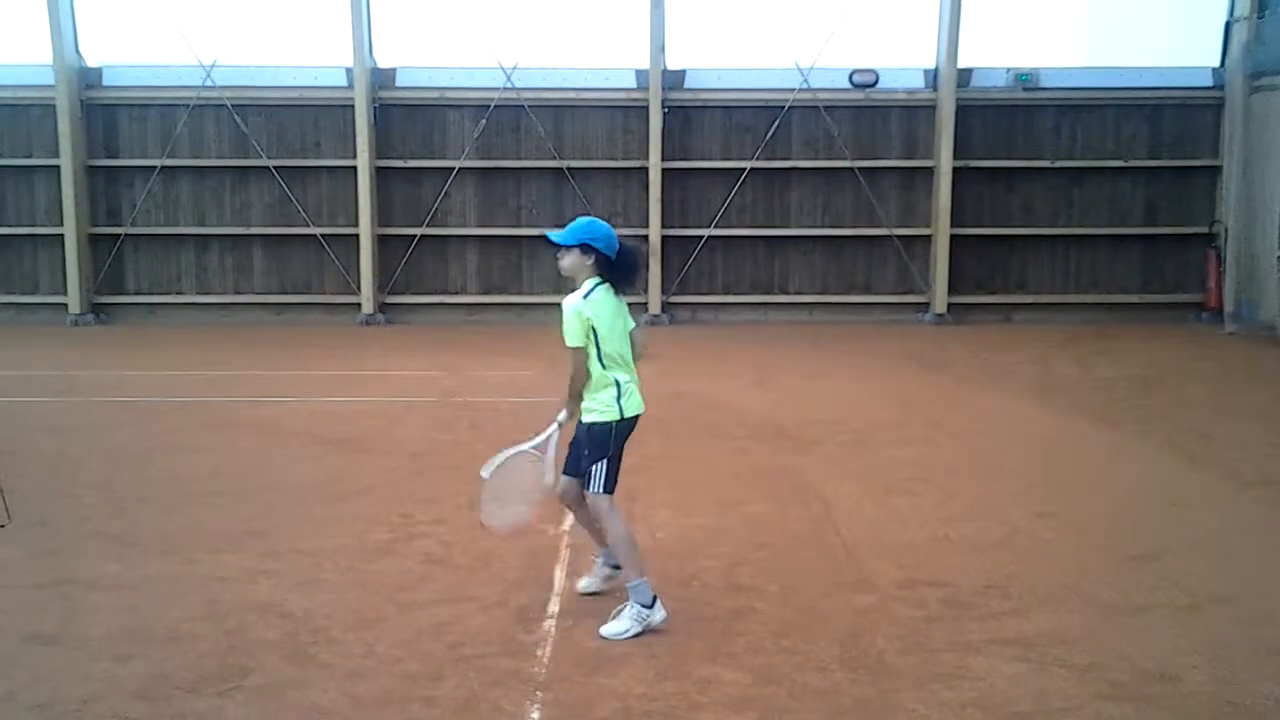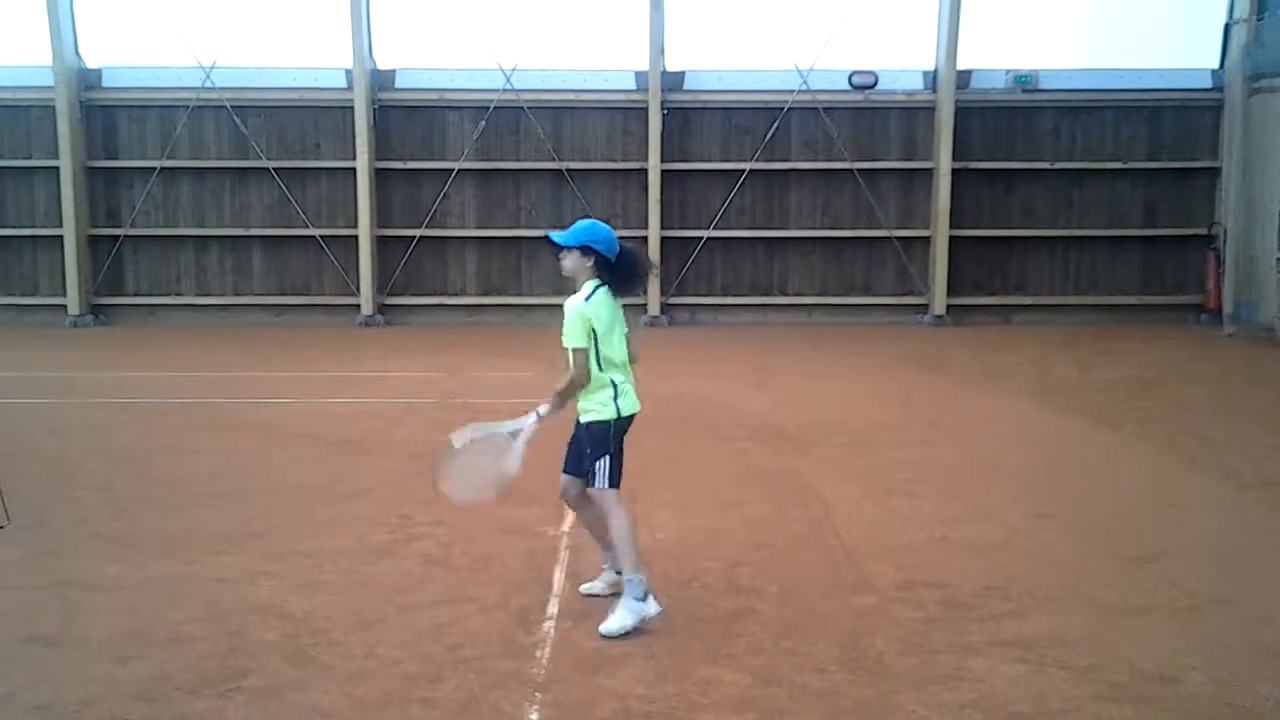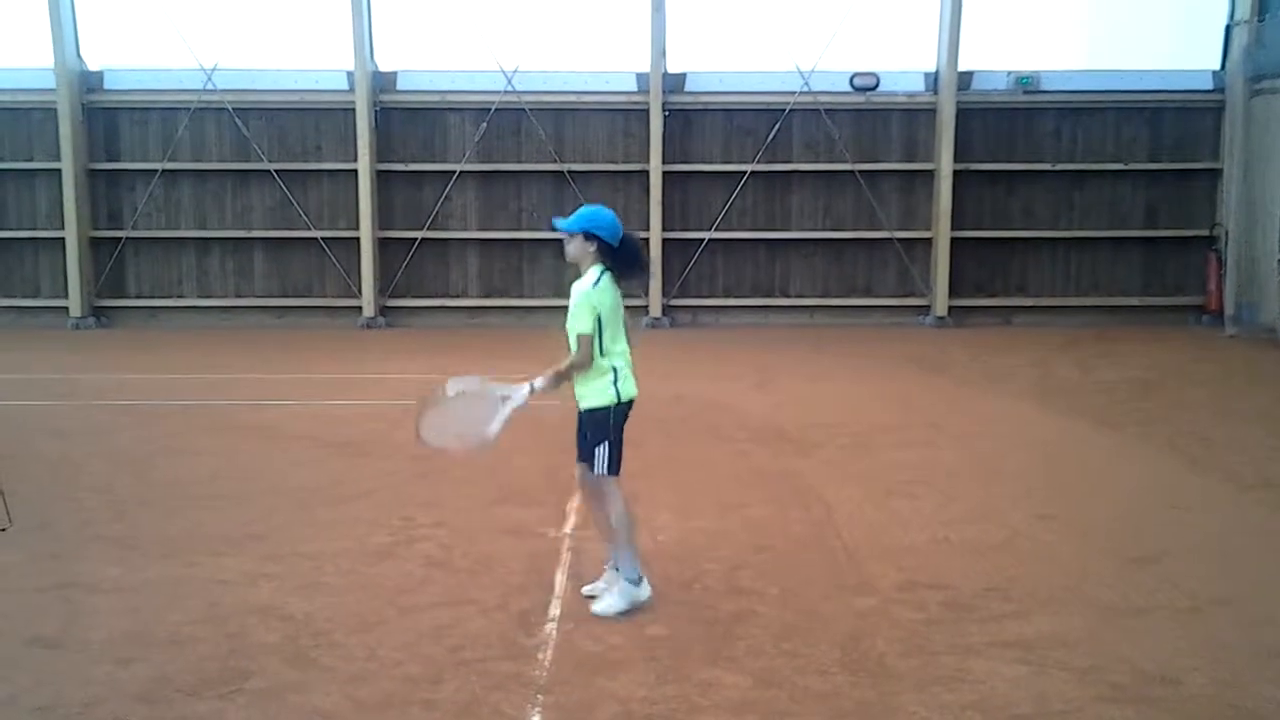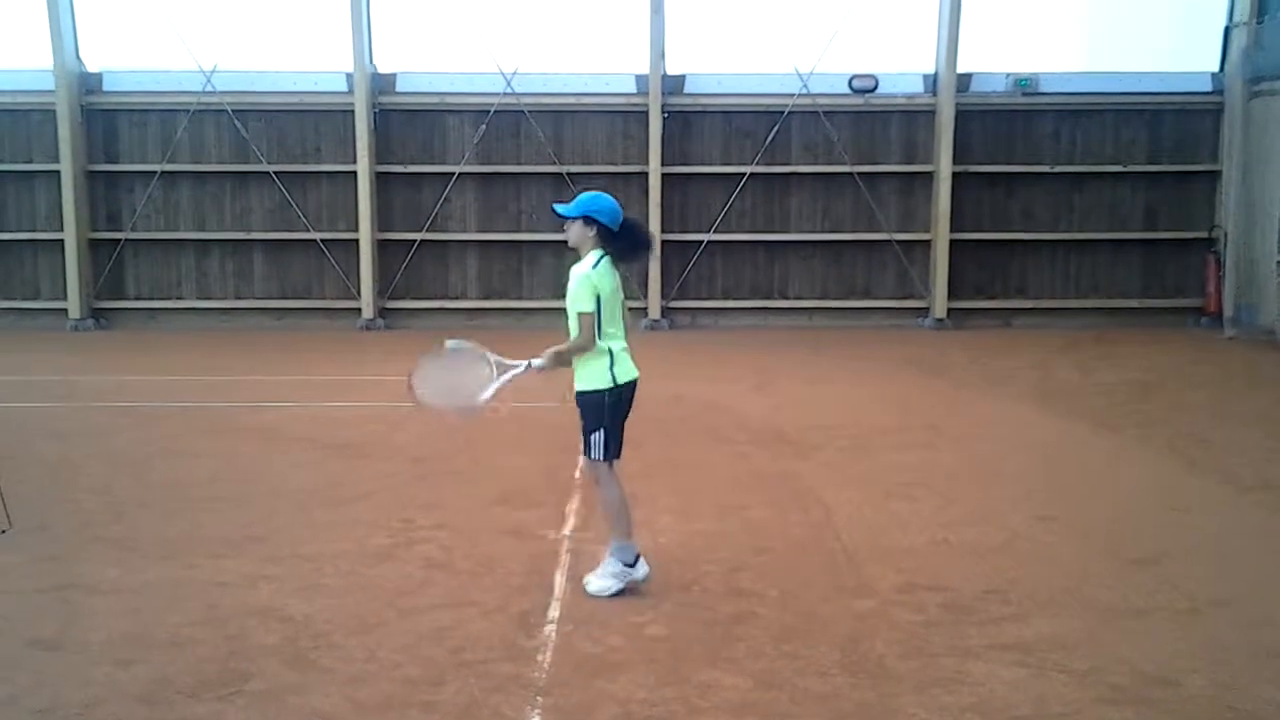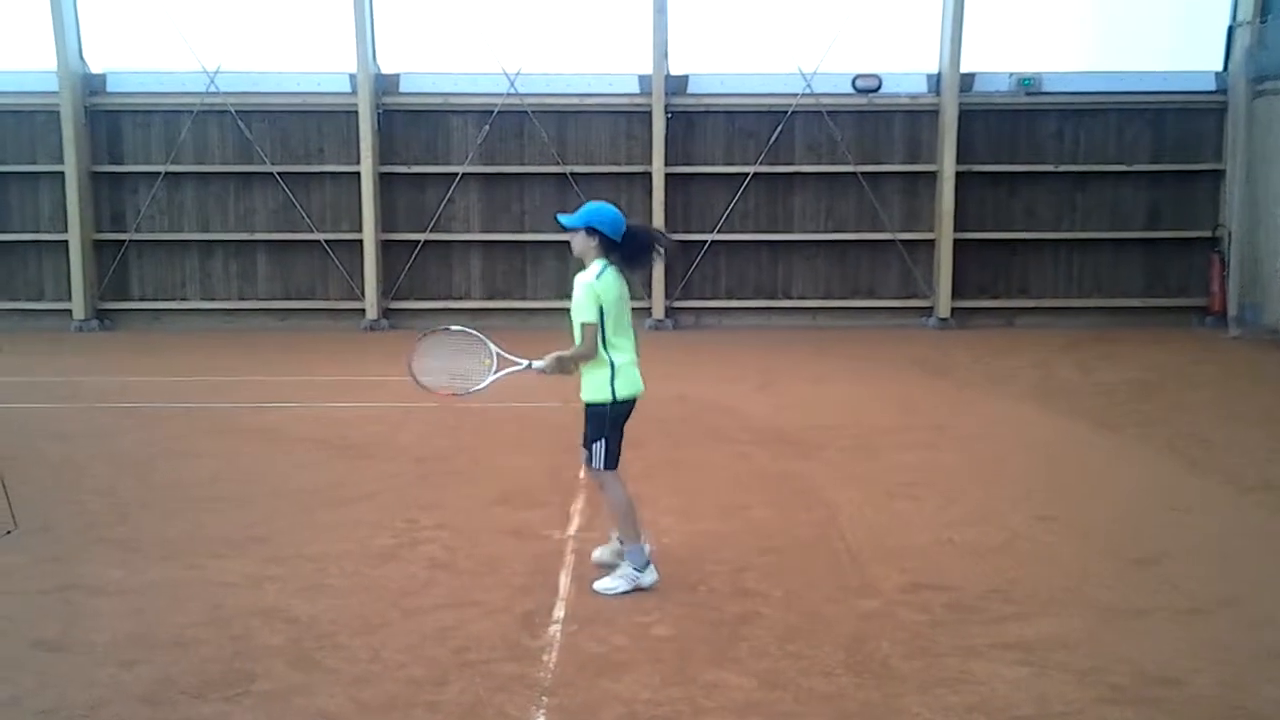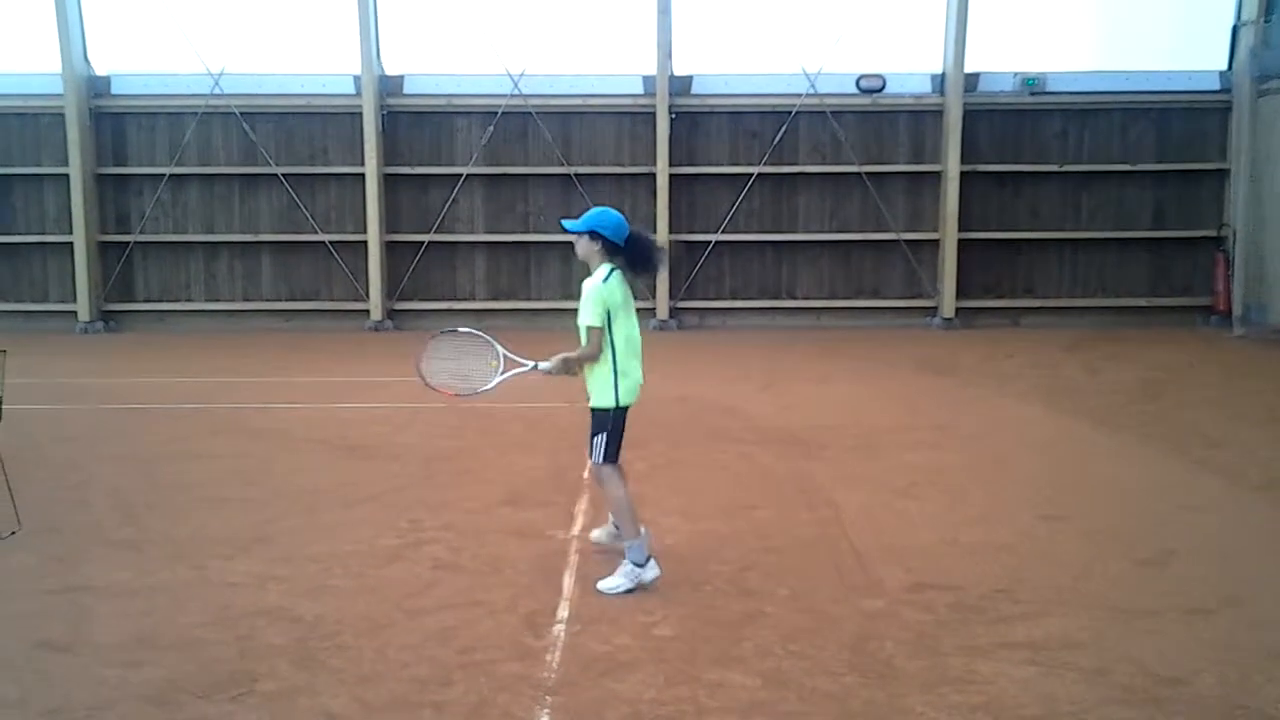
dt=0.1s
person 1, frame 1
left shoulder: (576, 304)
right shoulder: (610, 296)
left elbow: (580, 374)
right elbow: (637, 349)
left wrist: (571, 405)
left hip: (607, 413)
right hip: (600, 411)
left knee: (600, 502)
right knee: (569, 491)
left ankle: (643, 604)
right ankle: (612, 560)
person 1, frame 2
left shoulder: (578, 305)
right shoulder: (607, 297)
left elbow: (580, 375)
right elbow: (628, 355)
left wrist: (556, 400)
left hip: (604, 412)
right hip: (599, 410)
left knee: (605, 497)
right knee: (571, 491)
left ankle: (636, 596)
right ankle: (619, 568)
person 1, frame 3
left shoulder: (584, 290)
right shoulder: (606, 283)
left elbow: (583, 358)
left wrist: (553, 377)
right wrist: (563, 372)
left hip: (604, 399)
right hip: (609, 395)
left knee: (604, 484)
right knee: (590, 483)
left ankle: (632, 579)
right ankle: (620, 569)
person 1, frame 4
left shoulder: (583, 272)
right shoulder: (606, 266)
left elbow: (586, 340)
left wrist: (556, 354)
right wrist: (565, 353)
left hip: (602, 382)
right hip: (612, 378)
left knee: (600, 469)
right knee: (598, 467)
left ankle: (628, 560)
right ankle: (619, 554)
person 1, frame 5
left shoulder: (587, 282)
right shoulder: (613, 276)
left elbow: (588, 348)
left wrist: (560, 359)
right wrist: (572, 360)
left hip: (606, 391)
right hip: (620, 386)
left knee: (604, 474)
right knee: (598, 466)
left ankle: (638, 565)
right ankle: (624, 540)
person 1, frame 6
left shoulder: (595, 286)
right shoulder: (617, 279)
left elbow: (593, 350)
left wrist: (565, 360)
right wrist: (577, 361)
left hip: (610, 391)
right hip: (621, 385)
left knee: (603, 470)
right knee: (604, 463)
left ankle: (639, 561)
right ankle: (623, 526)
